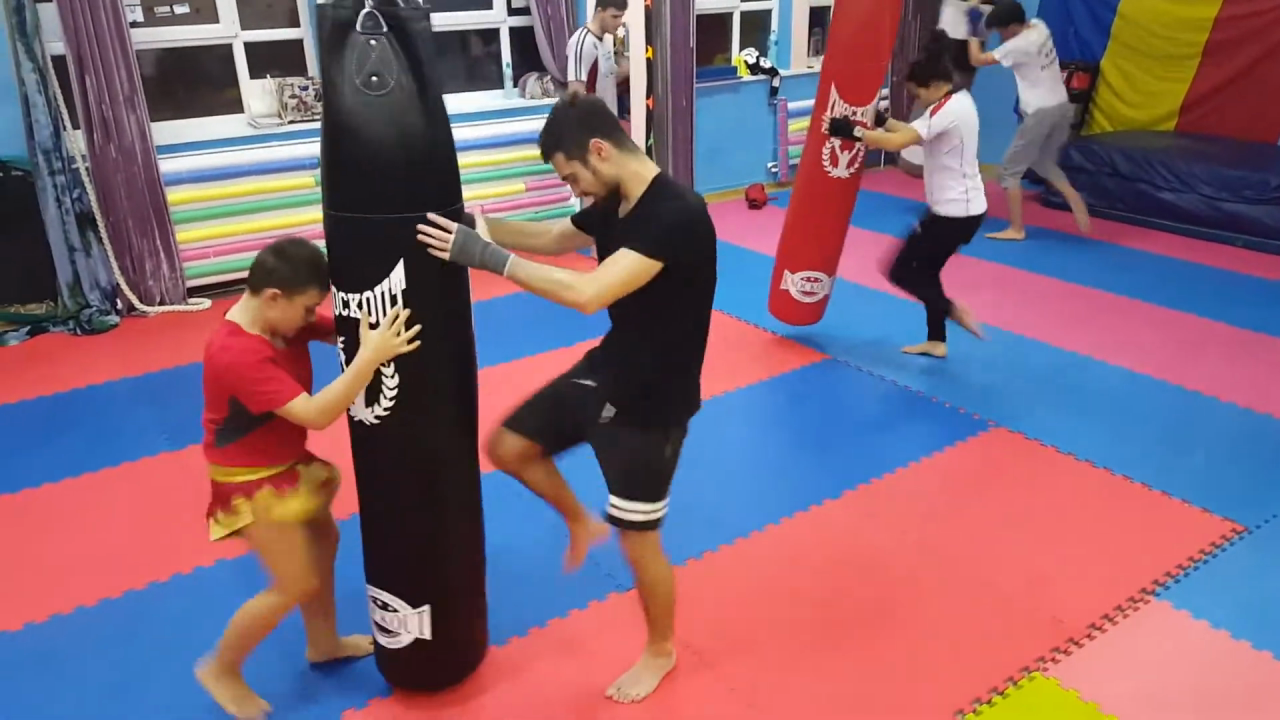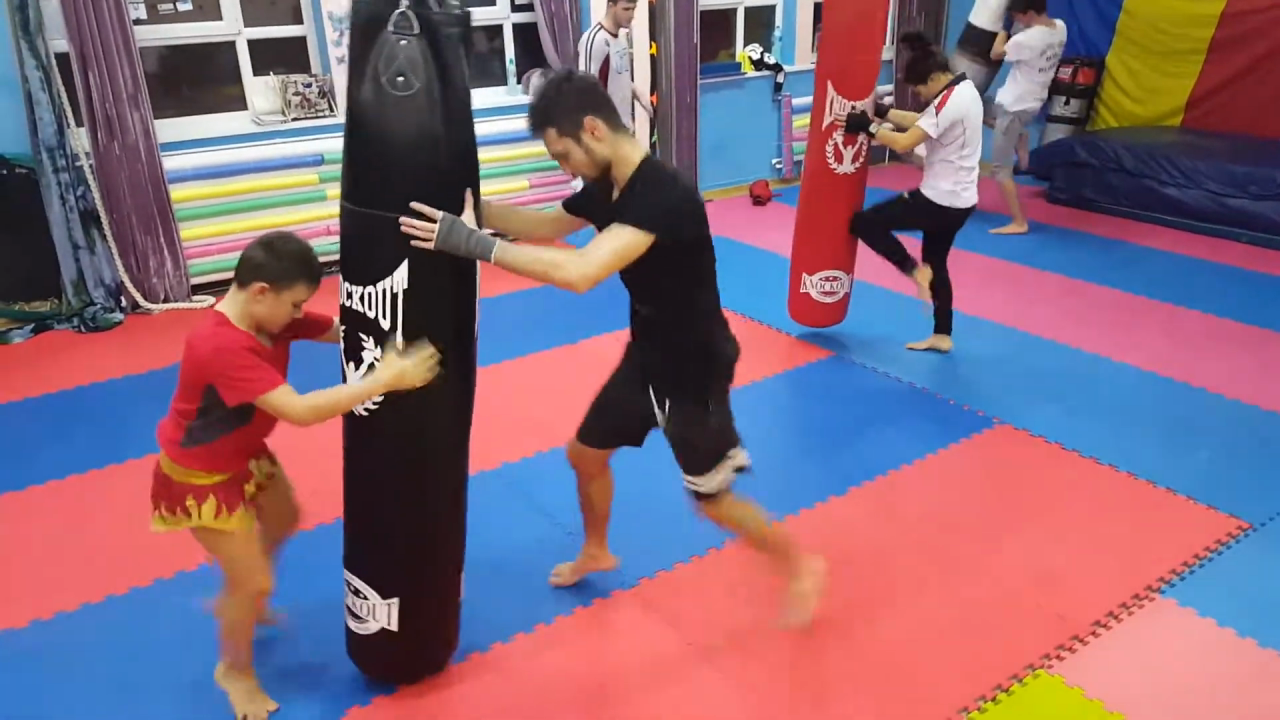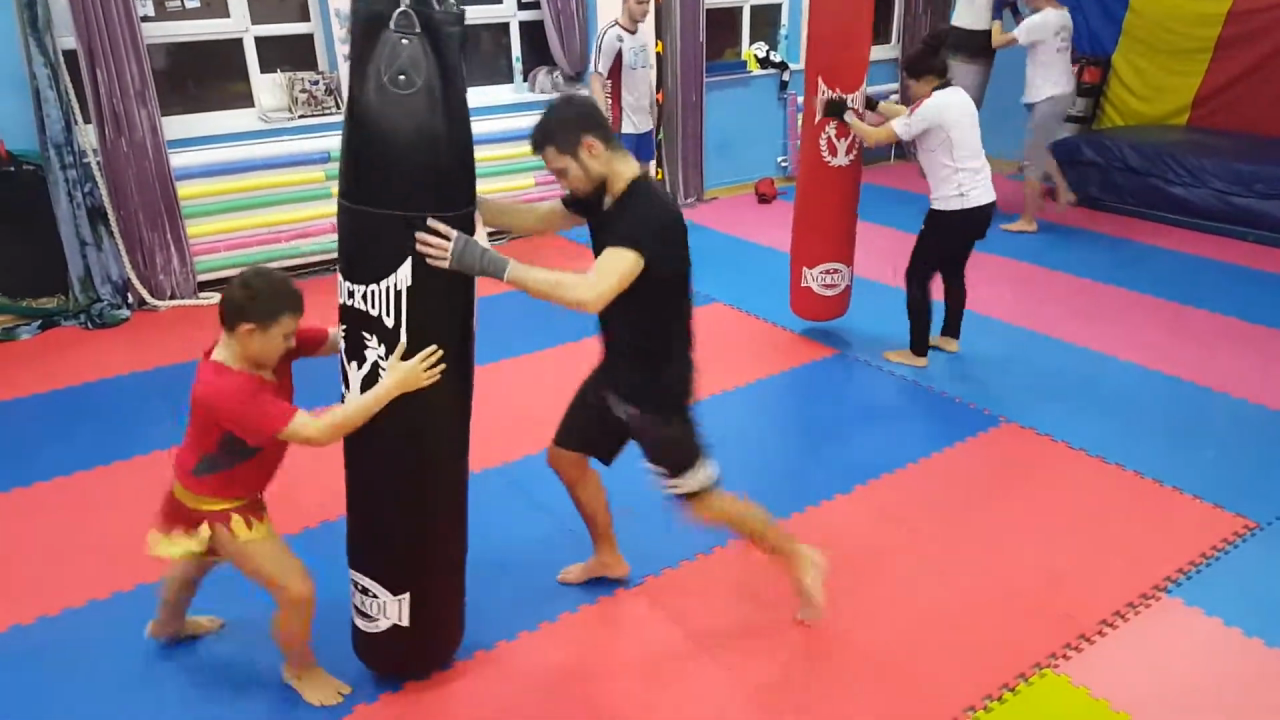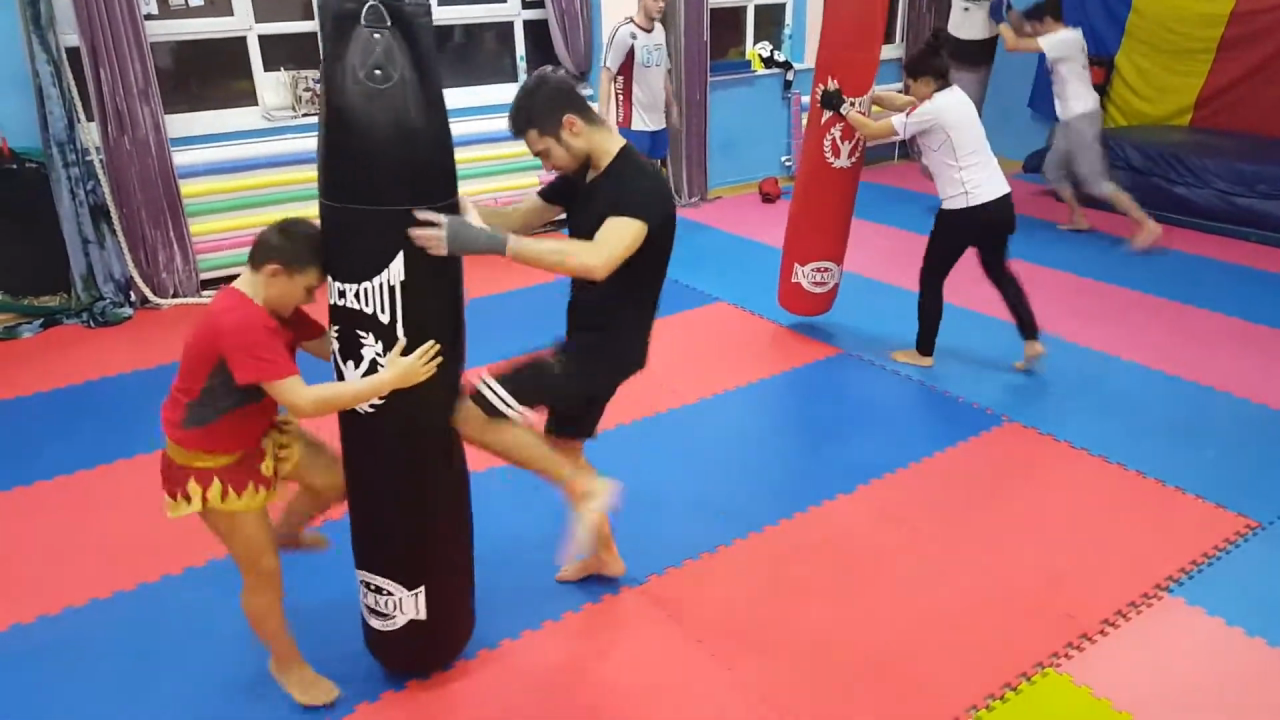
dt=0.2s
person 1, frame 1
left shoulder: (677, 215)
right shoulder: (616, 204)
left elbow: (588, 293)
right elbow: (558, 238)
left wrist: (490, 257)
right wrist: (484, 228)
left hip: (658, 397)
right hip: (610, 366)
left knee: (637, 540)
right knee: (505, 447)
left ankle: (661, 651)
right ankle: (579, 519)
person 1, frame 2
left shoulder: (663, 194)
right shoulder: (608, 186)
left elbow: (580, 272)
right elbow: (538, 222)
left wrist: (474, 244)
right wrist: (465, 206)
left hip: (693, 369)
right hip: (648, 355)
left knee: (717, 505)
right knee: (585, 455)
left ankle: (800, 569)
right ankle: (596, 553)
person 1, frame 3
left shoulder: (653, 213)
right shoulder: (607, 194)
left elbow: (593, 294)
right elbow: (532, 216)
left wrist: (482, 261)
left hip: (657, 383)
right hip: (619, 369)
left knee: (702, 504)
right knee: (565, 457)
left ankle: (799, 559)
right ankle: (608, 556)
person 1, frame 4
left shoulder: (640, 185)
right shoulder: (586, 175)
left elbow: (596, 262)
right elbow: (526, 215)
left wrist: (485, 240)
right wrist: (463, 217)
left hip: (602, 342)
right hip: (591, 335)
left knee: (470, 417)
right knee: (563, 444)
left ankle: (589, 494)
right ankle: (602, 554)
person 2, frame 1
left shoulder: (278, 319)
right shoulder: (238, 355)
left elbow: (342, 331)
right elbow: (314, 414)
left wrist: (379, 338)
right wrist: (369, 356)
left hip: (283, 460)
right hip: (248, 477)
left knee: (323, 542)
right knee: (297, 582)
left ankle: (324, 641)
right ankle: (220, 668)
person 2, frame 2
left shoulder: (267, 313)
right shoulder: (219, 346)
left elbow: (340, 331)
right elbow: (298, 410)
left wrist: (390, 341)
right wrist: (382, 380)
left hip: (241, 455)
right hip: (201, 478)
left knee: (285, 517)
right knee: (254, 585)
left ankle: (247, 607)
right ankle: (235, 672)
person 2, frame 3
left shoulder: (259, 345)
right shoulder: (228, 391)
left elbow: (335, 339)
right elbow: (315, 432)
left wrist: (389, 352)
right wrist: (391, 385)
left hip: (239, 483)
right hip: (216, 503)
left knee: (208, 553)
right knee: (298, 592)
left ankle: (168, 623)
right ankle: (300, 668)
person 2, frame 4
left shoulder: (272, 307)
right shoulder: (240, 323)
left elbow: (329, 347)
right elbow: (304, 402)
right wrist: (388, 380)
left hip: (250, 436)
right hip: (208, 462)
left knee: (336, 480)
right knee: (264, 570)
left ankle: (287, 532)
right ankle: (287, 665)
person 3, frame 1
left shoulder: (945, 110)
right shoulder: (960, 101)
left elbow: (897, 142)
right elbow: (915, 131)
left wrist: (853, 131)
right wrist: (879, 120)
left hip: (952, 213)
right hip: (964, 208)
left knee: (902, 273)
right knee: (925, 273)
left ankle: (956, 313)
right ankle: (936, 341)
person 3, frame 2
left shoulder: (950, 102)
right shoulder: (965, 91)
left elbow: (905, 142)
right elbow: (921, 123)
left wrist: (867, 126)
right wrist: (882, 112)
left hip: (938, 199)
right hip: (962, 199)
left knee: (862, 223)
right knee: (936, 262)
left ankle: (916, 269)
right ankle: (942, 335)
person 3, frame 3
left shoulder: (929, 109)
right shoulder: (958, 97)
left elbow: (874, 137)
right elbow: (906, 115)
left wrist: (846, 113)
right wrist: (869, 104)
left hip: (954, 208)
right hip: (984, 202)
left knee: (917, 276)
right knee: (952, 268)
left ankle: (916, 352)
right ankle: (950, 336)
person 3, frame 4
left shoulder: (929, 110)
right shoulder: (955, 97)
left elbow: (872, 131)
right elbow: (901, 102)
left wrist: (842, 106)
left hip: (964, 208)
right hip: (998, 198)
left knee: (931, 279)
right knee: (998, 271)
left ankle: (924, 353)
right ankle: (1032, 341)
person 4, frame 1
left shoulder: (1018, 44)
right shoulder: (1039, 27)
left elbow: (976, 60)
left hip: (1041, 111)
right hip: (1063, 107)
left knee: (1011, 170)
right knee: (1047, 167)
left ankle: (1017, 229)
right ankle: (1078, 207)
person 4, frame 2
left shoulder: (1026, 39)
right shoulder: (1060, 26)
left elbow: (995, 54)
left wrist: (1005, 27)
left hip: (1015, 106)
right hip: (1033, 102)
left knee: (1001, 165)
left ankle: (1018, 223)
right ankle: (1022, 146)
person 4, frame 3
left shoulder: (1039, 21)
left elbow: (997, 42)
right elbow: (1022, 34)
left hip: (1050, 98)
right hip: (1061, 94)
left knee: (1031, 159)
right knee: (1037, 150)
left ankle: (1028, 220)
right ankle: (1064, 191)
person 4, frame 4
left shoulder: (1064, 40)
right shoulder: (1068, 37)
left elbow: (1014, 44)
right elbow: (1022, 39)
left hip: (1081, 118)
right hip: (1073, 118)
left knee: (1093, 180)
right knee: (1054, 170)
left ankle: (1147, 226)
right ankle: (1079, 219)
